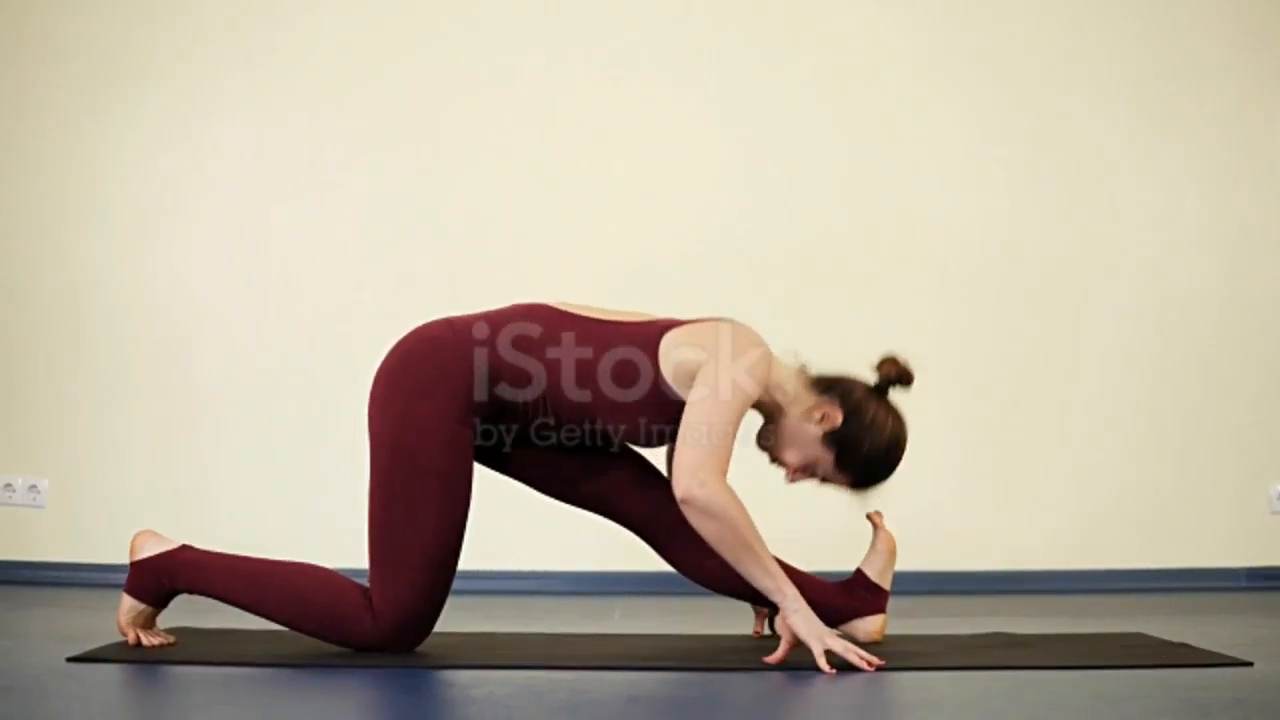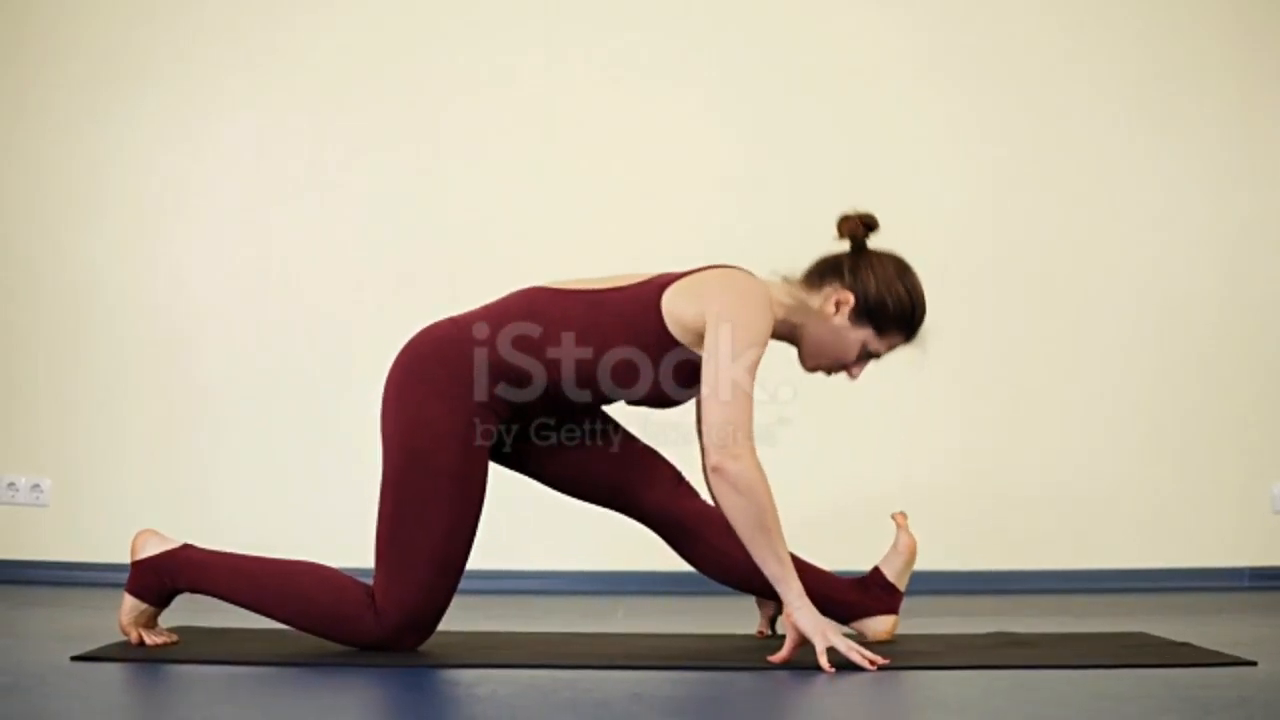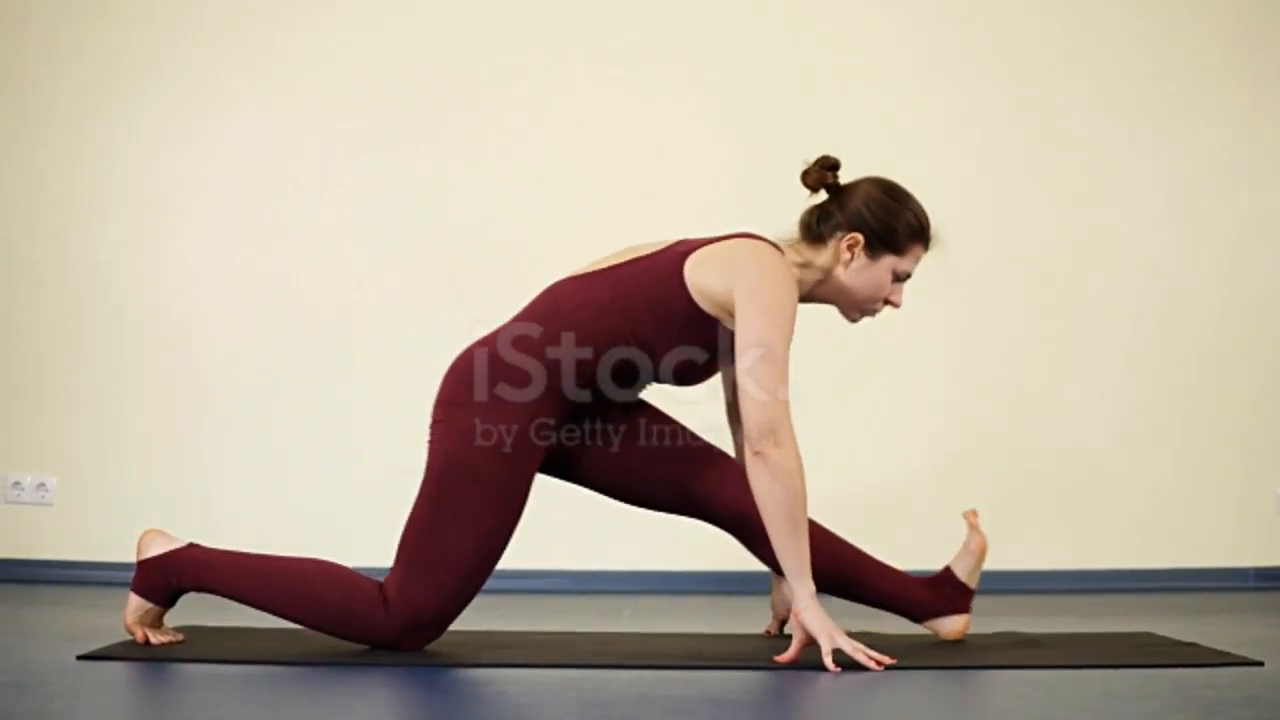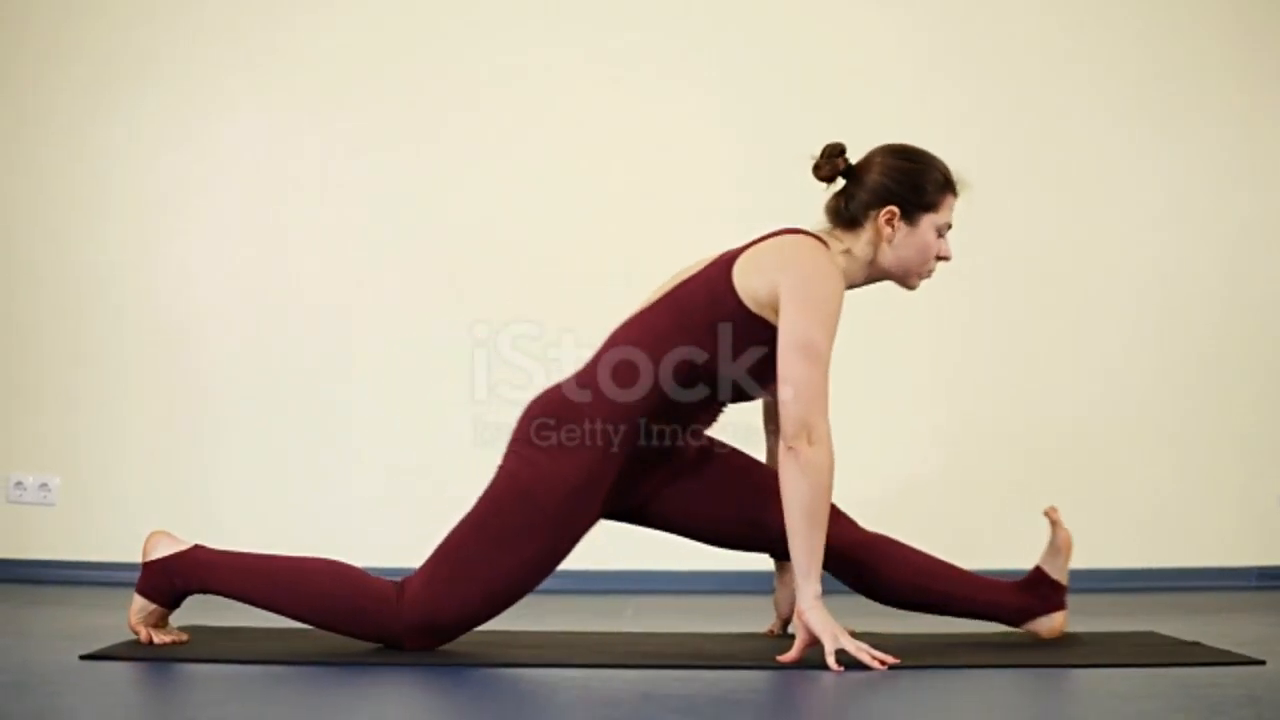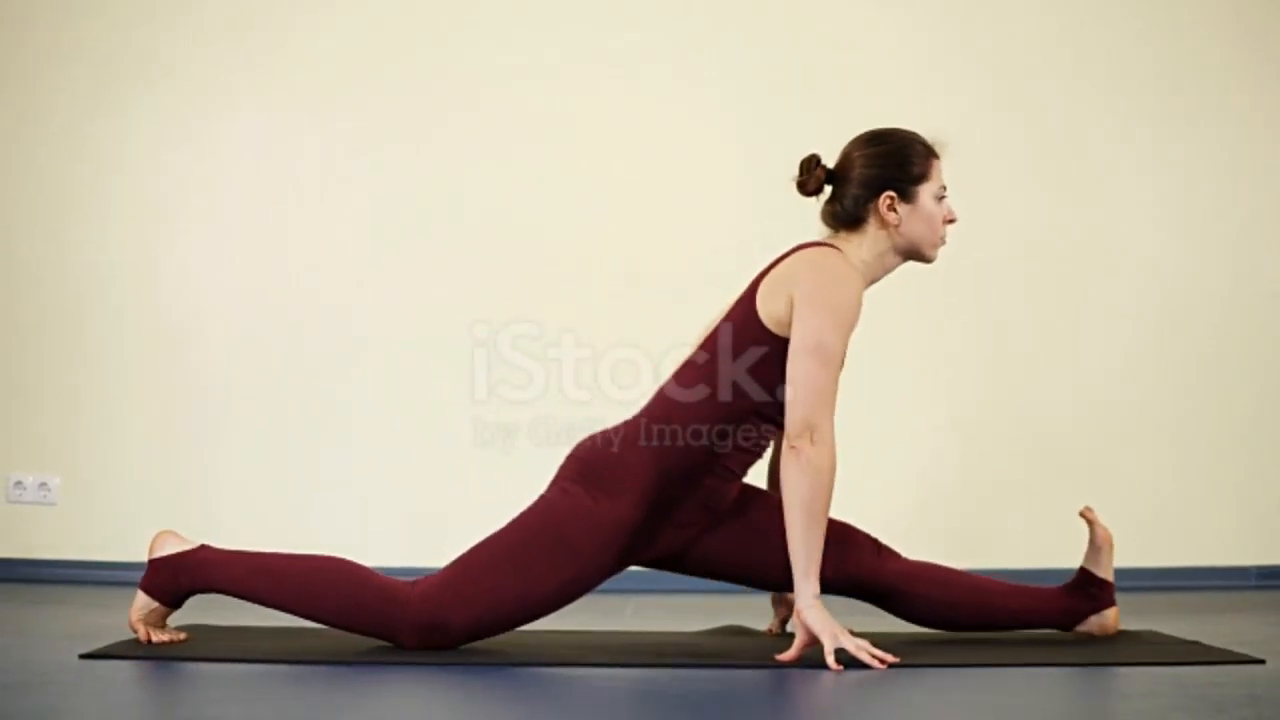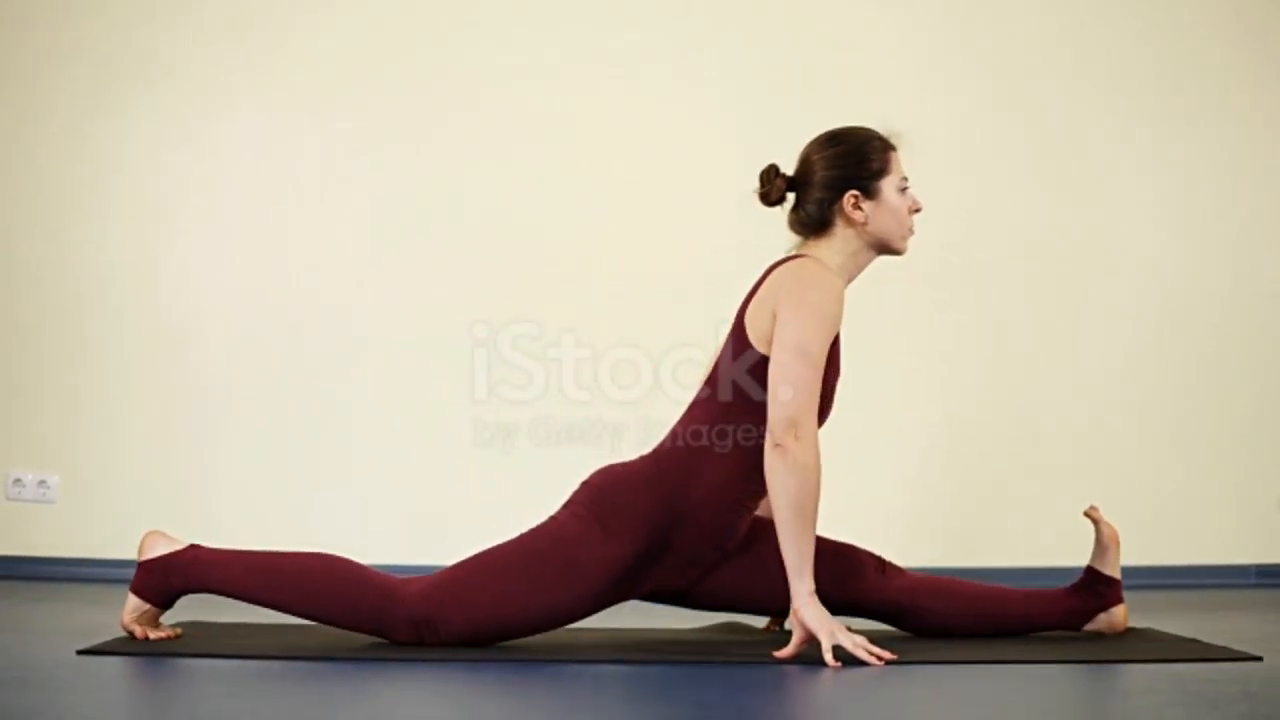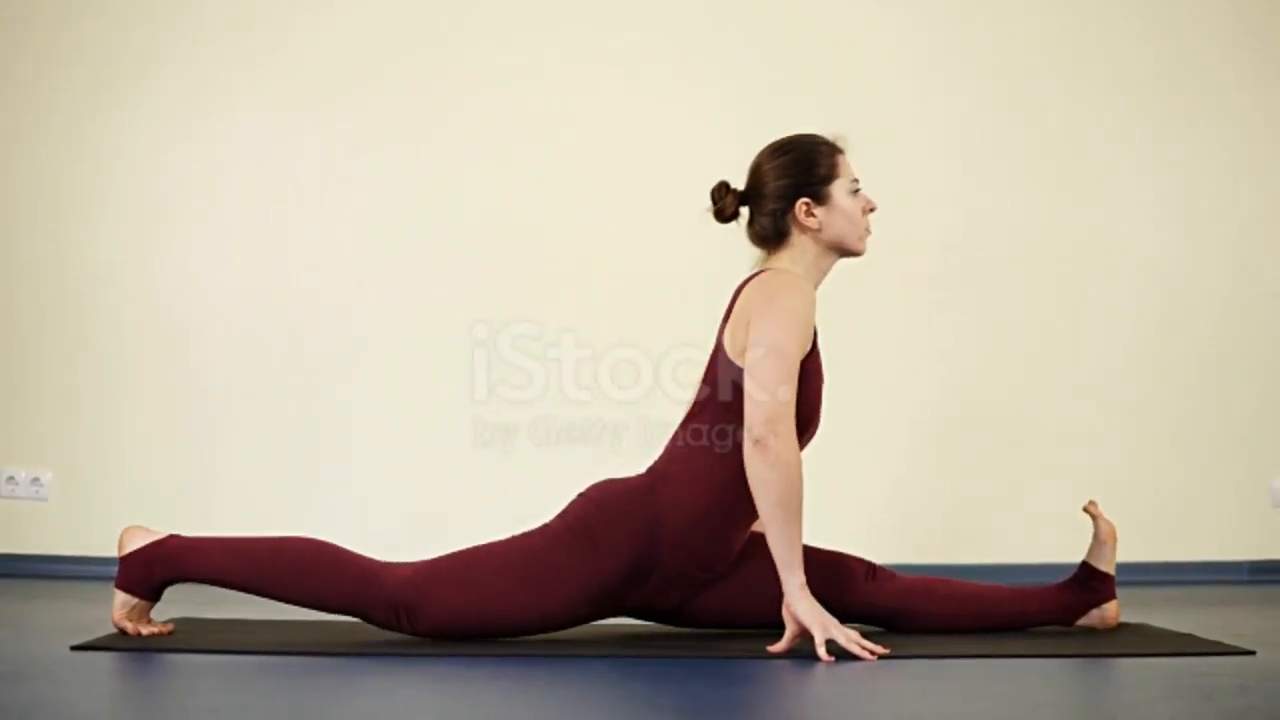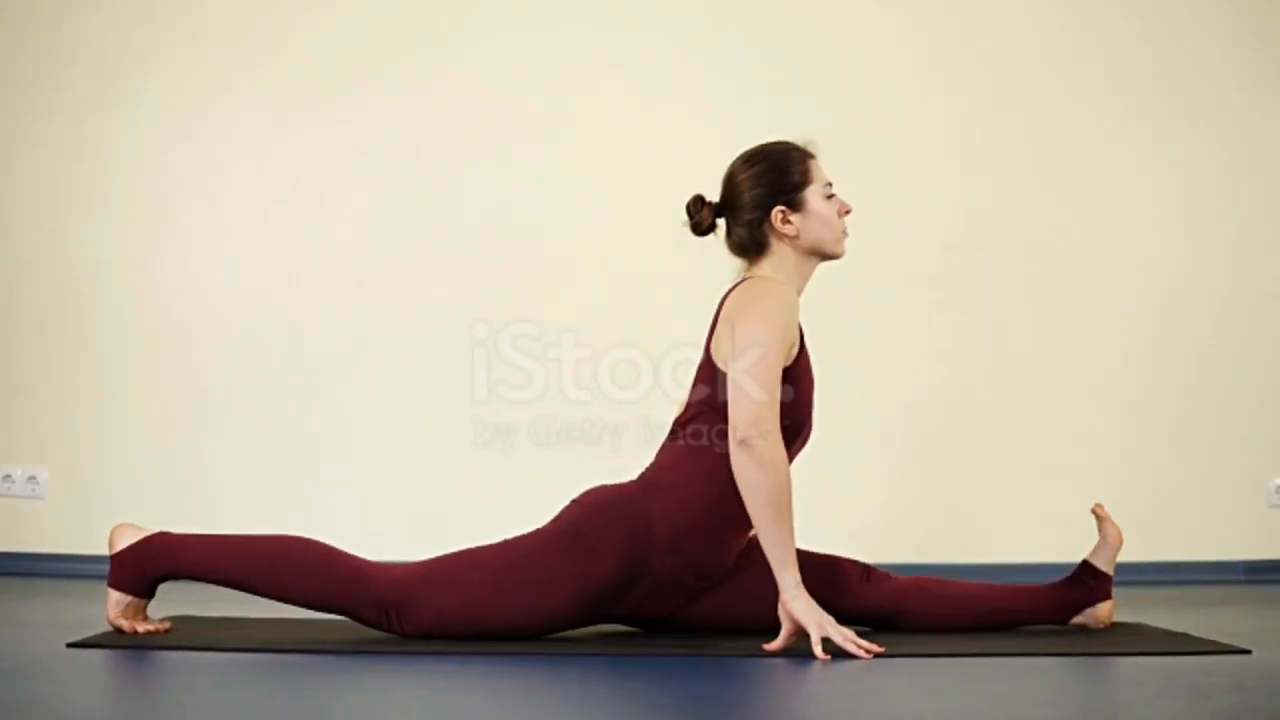
dt=0.3s
person 1, frame 1
left shoulder: (730, 369)
right shoulder: (743, 359)
left elbow: (687, 500)
right elbow: (700, 491)
left wrist: (777, 590)
right wrist: (788, 598)
left hip: (494, 396)
right hip: (435, 384)
right knee: (391, 625)
right ankle: (166, 567)
person 1, frame 2
left shoulder: (735, 312)
right shoulder: (744, 306)
left elbow: (717, 466)
right elbow: (730, 462)
left wrist: (768, 577)
right wrist: (795, 598)
left hip: (506, 392)
right hip: (448, 387)
right knee: (393, 625)
right ankle: (169, 567)
person 1, frame 3
left shoulder: (756, 277)
right shoulder: (767, 275)
left elbow: (748, 447)
right elbow: (769, 443)
left wrist: (784, 566)
right wrist: (809, 598)
left hip: (566, 404)
right hip: (504, 404)
left knee: (730, 495)
right knee: (401, 620)
left ankle: (932, 601)
right ankle: (174, 563)
person 1, frame 4
left shoulder: (804, 266)
right shoulder: (814, 267)
left elbow: (782, 435)
right elbow: (805, 440)
left wrist: (793, 566)
right wrist: (812, 604)
left hip: (640, 445)
right hip: (576, 444)
left knee: (835, 536)
right knee: (414, 619)
right ankle: (182, 565)
person 1, frame 5
left shoulder: (822, 271)
right shoulder: (830, 274)
left elbow: (789, 436)
right elbow: (805, 440)
left wrist: (791, 569)
right wrist: (809, 600)
left hip: (686, 495)
right hip: (621, 488)
left knee: (878, 571)
right knee: (421, 620)
right ankle: (186, 566)
person 1, frame 6
left shoulder: (804, 280)
right shoulder: (813, 283)
left elbow: (772, 441)
right elbow: (789, 440)
left wrist: (789, 573)
right wrist: (804, 599)
left hip: (696, 538)
right hip: (631, 524)
left knee: (889, 591)
right knee: (414, 613)
person 1, frame 7
left shoulder: (773, 293)
right shoulder: (785, 291)
right elbow: (767, 439)
left wrist: (785, 577)
right wrist: (797, 593)
left hip: (684, 561)
right hip: (626, 543)
left knee: (879, 596)
right knee: (395, 599)
person 1, frame 8
left shoulder: (761, 305)
right shoulder: (766, 300)
right elbow: (752, 439)
left wrist: (779, 576)
right wrist: (793, 589)
left hip: (677, 571)
right hip: (620, 549)
left knee: (873, 595)
right knee: (386, 597)
